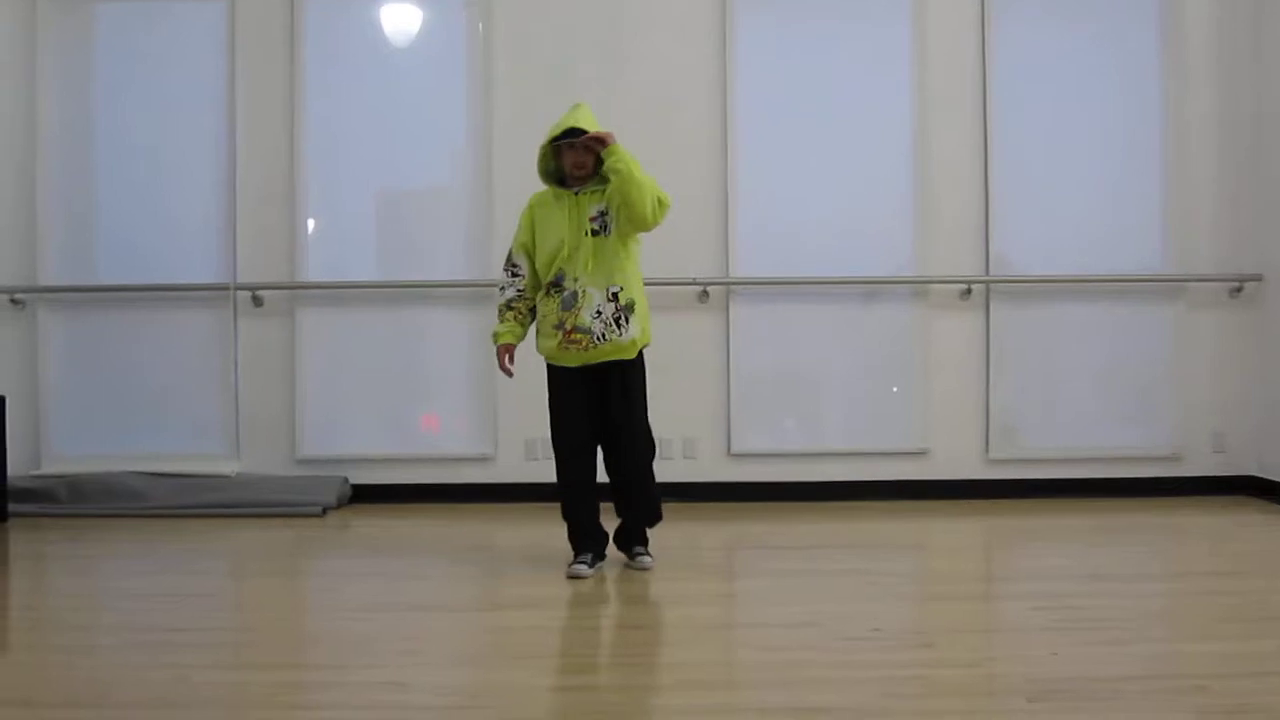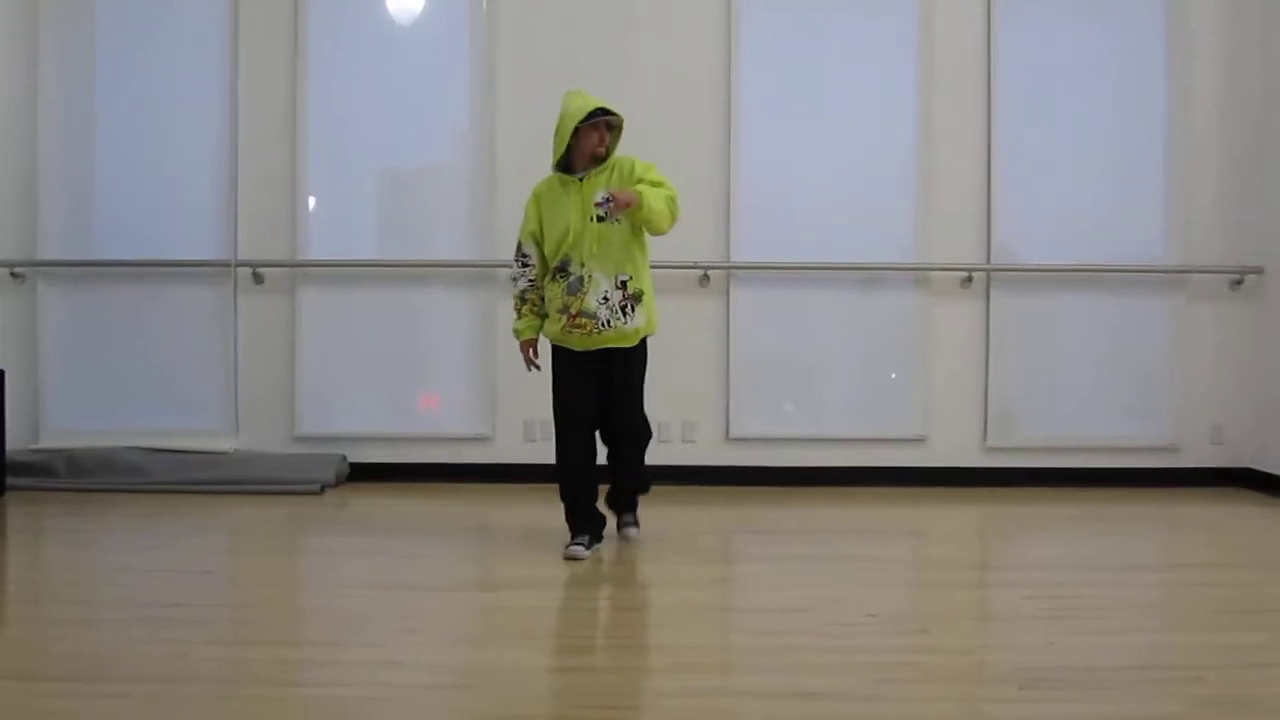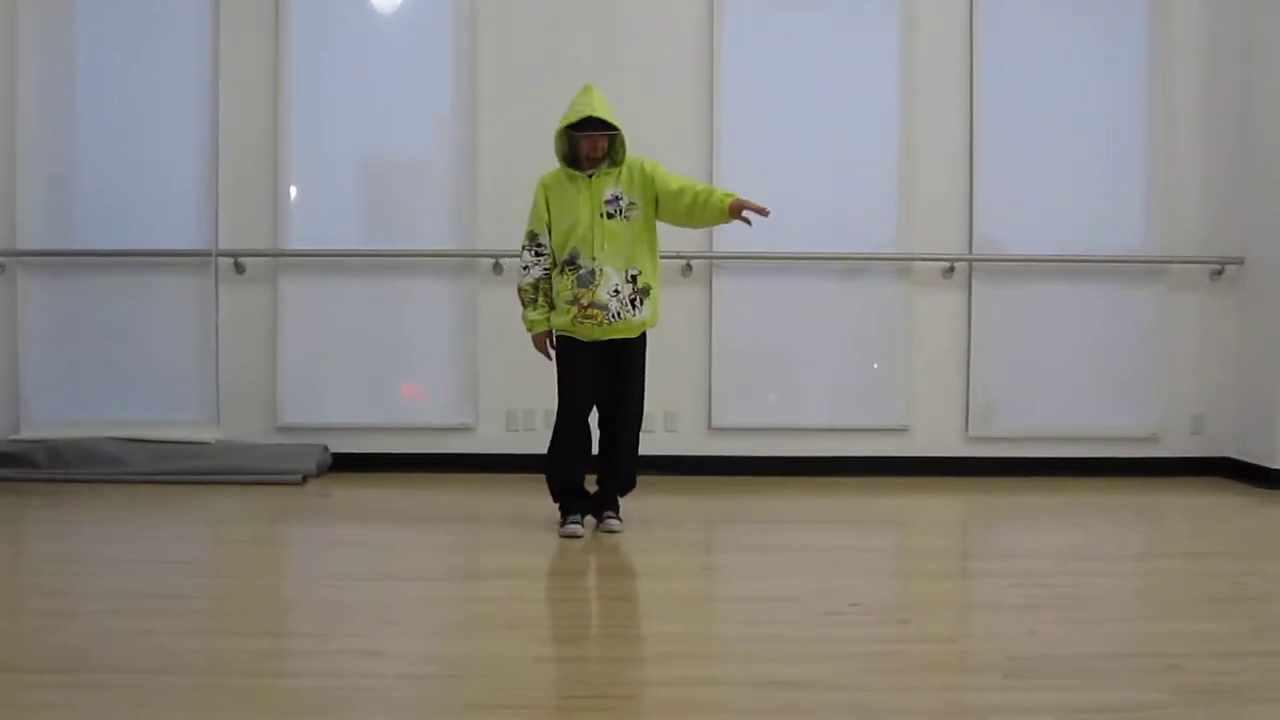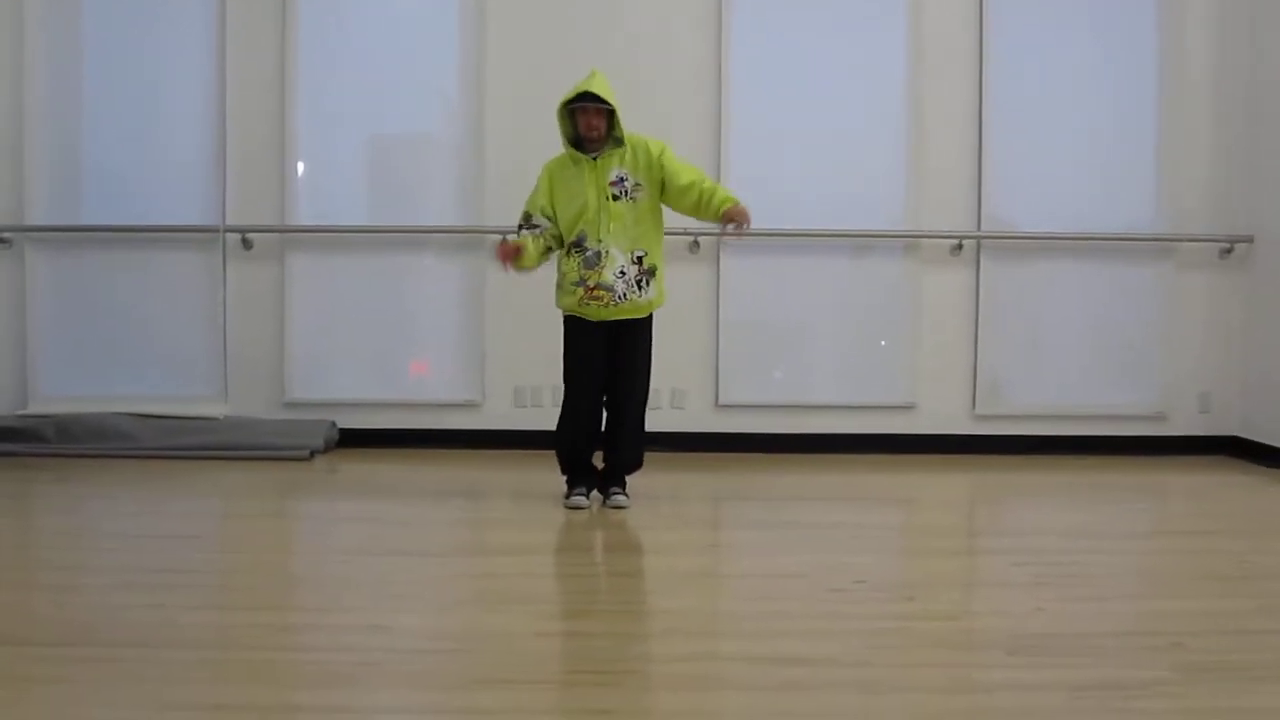
dt=0.7s
person 1, frame 1
left shoulder: (619, 193)
right shoulder: (540, 206)
left elbow: (651, 210)
right elbow: (519, 275)
left wrist: (615, 154)
right wrist: (508, 331)
left hip: (620, 348)
right hip: (564, 353)
left knee: (630, 445)
right knee: (573, 452)
left ankle: (635, 535)
right ankle: (587, 544)
person 1, frame 2
left shoulder: (631, 171)
right shoulder: (545, 194)
left elbow: (664, 212)
right elbow: (528, 266)
left wrist: (635, 198)
right wrist: (527, 326)
left hip: (626, 331)
right hip: (569, 336)
left knee: (627, 425)
right knee: (574, 433)
left ankle: (626, 502)
right ankle: (584, 525)
person 1, frame 3
left shoulder: (639, 174)
right shoulder: (552, 186)
left elbow: (685, 197)
right elbow: (535, 257)
left wrist: (728, 204)
right wrist: (537, 319)
left hip: (627, 324)
right hip: (573, 326)
left knee: (622, 417)
right knee: (573, 415)
left ankle: (608, 500)
right ankle: (571, 503)
person 1, frame 4
left shoulder: (645, 154)
right shoulder: (556, 170)
left elbow: (688, 184)
right elbow: (539, 230)
left wrist: (722, 204)
right wrist: (519, 251)
left hip: (634, 303)
right hip: (581, 305)
left knee: (629, 396)
right knee: (582, 395)
left ankle: (615, 476)
right ankle: (578, 476)
